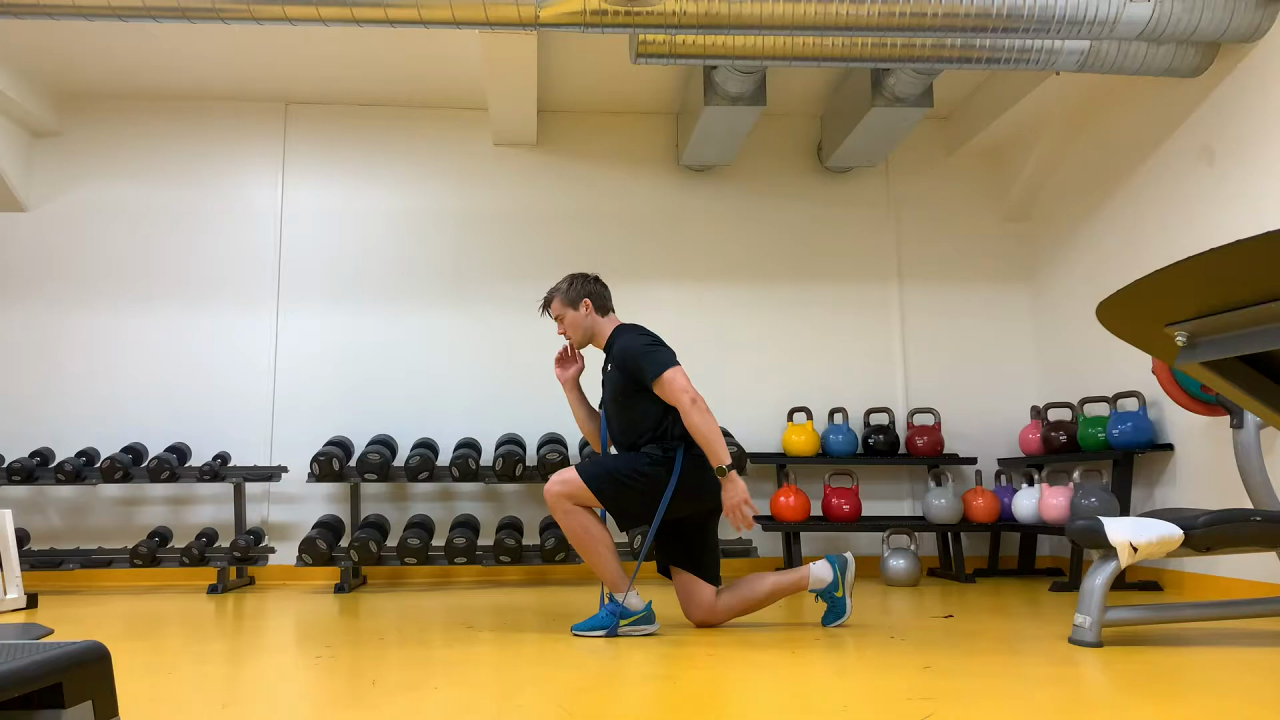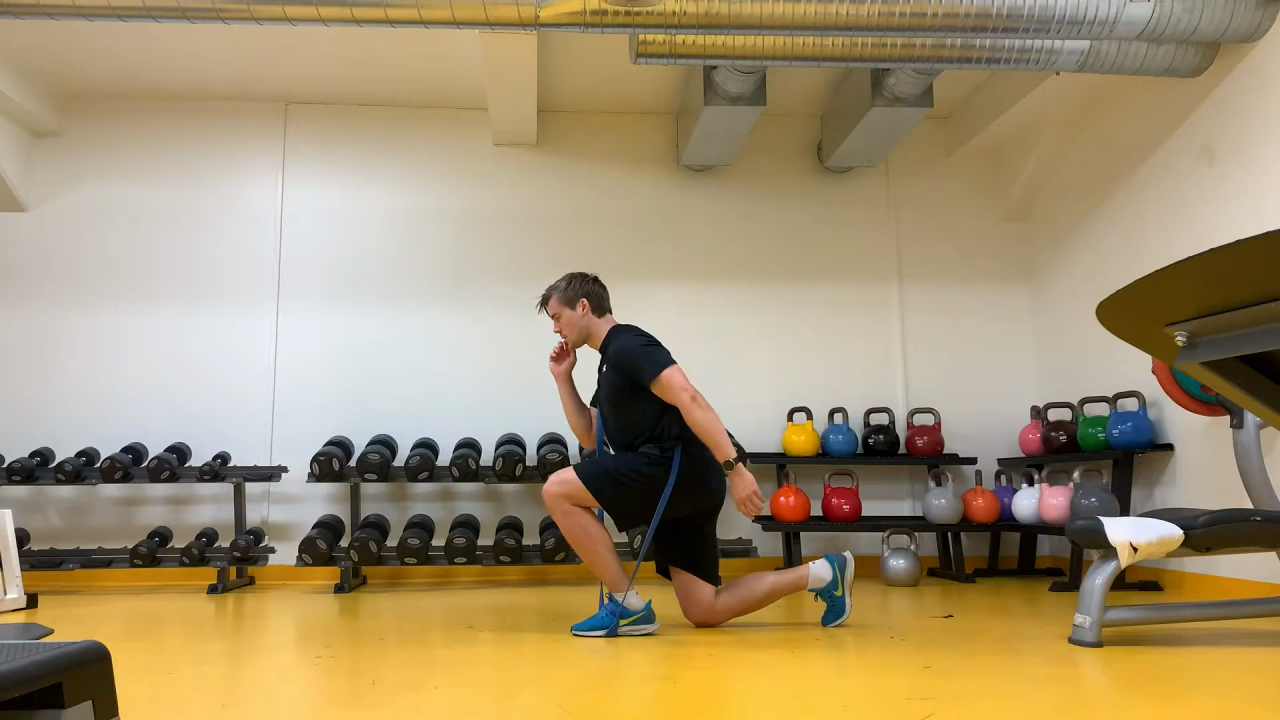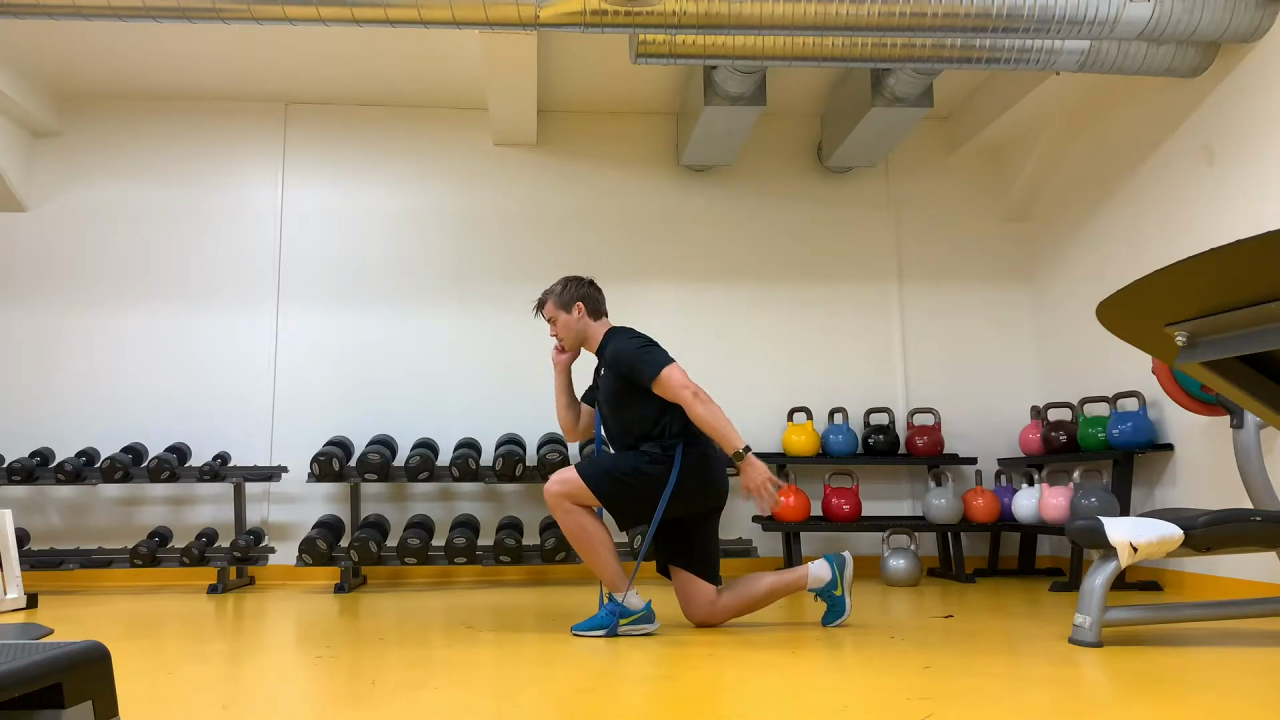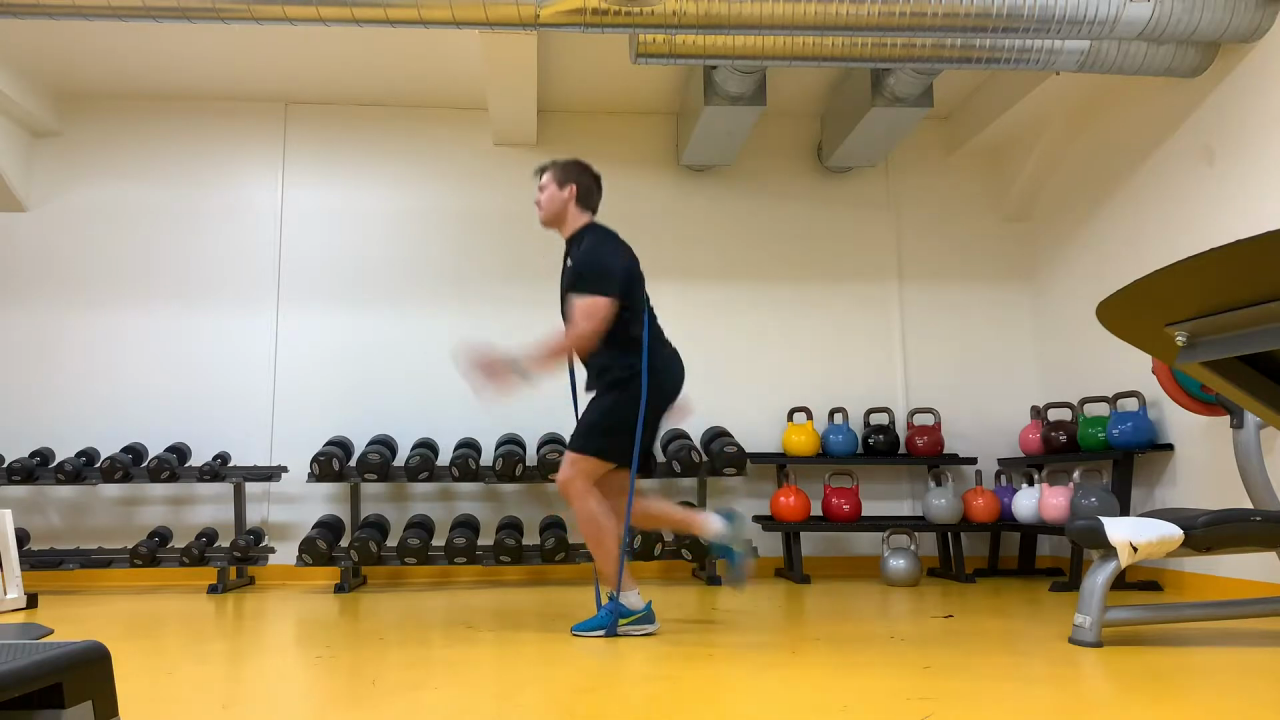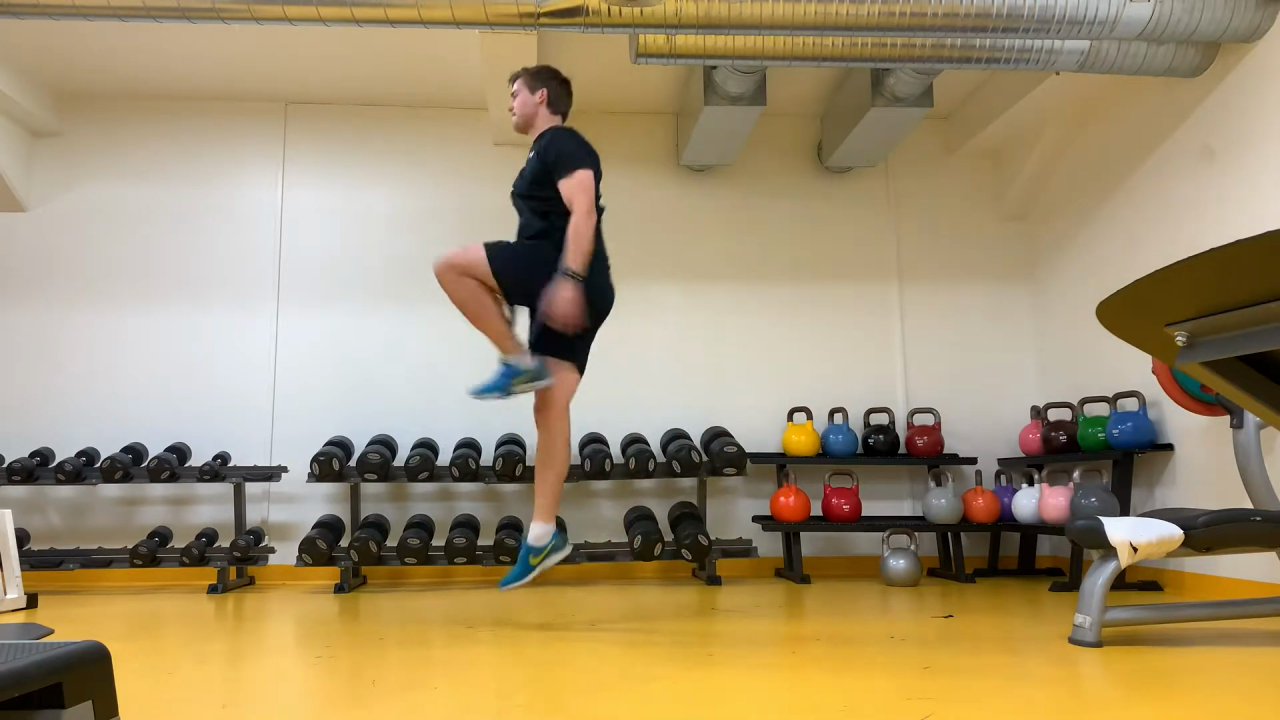
dt=0.4s
person 1, frame 1
left shoulder: (632, 344)
right shoulder: (616, 360)
left elbow: (690, 402)
right elbow: (601, 441)
left wrist: (728, 475)
right wrist: (571, 386)
left hip: (678, 467)
right hip: (680, 481)
left knee: (559, 490)
right knee: (705, 611)
left ankle: (628, 606)
right ankle: (824, 574)
person 1, frame 2
left shoulder: (628, 346)
right shoulder: (611, 360)
left elbow: (690, 399)
right elbow: (590, 436)
left wrist: (734, 467)
right wrist: (563, 379)
left hip: (677, 467)
right hip: (681, 482)
left knee: (558, 490)
right knee: (705, 612)
left ankle: (628, 606)
right ankle: (823, 574)
person 1, frame 3
left shoulder: (624, 349)
right shoulder: (607, 363)
left elbow: (691, 396)
right elbow: (573, 429)
left wrist: (744, 457)
right wrist: (563, 367)
left hip: (681, 465)
right hip: (684, 478)
left knee: (560, 490)
right knee: (705, 611)
left ankle: (627, 606)
right ankle: (824, 573)
person 1, frame 4
left shoulder: (593, 250)
right shoulder: (587, 251)
left elbow: (586, 331)
left wrist: (515, 364)
left hip: (637, 377)
right hip: (627, 377)
left knee: (574, 479)
right knee: (608, 494)
left ankle: (629, 605)
right ankle: (716, 527)
person 1, frame 5
left shoulder: (562, 145)
right shoulder: (546, 155)
left elbow: (584, 211)
left wrist: (568, 278)
left hip: (565, 282)
right hip: (575, 291)
left knee: (450, 265)
right knee: (550, 409)
left ankle: (519, 361)
right ankle: (543, 535)
